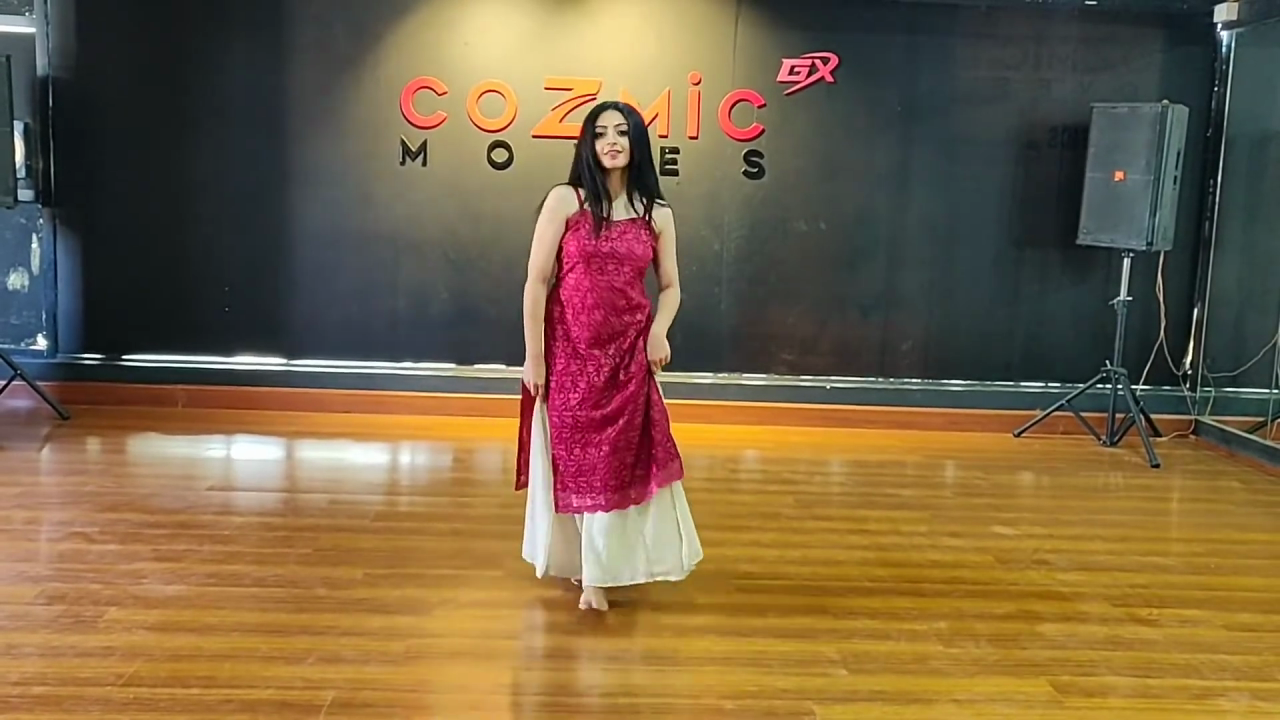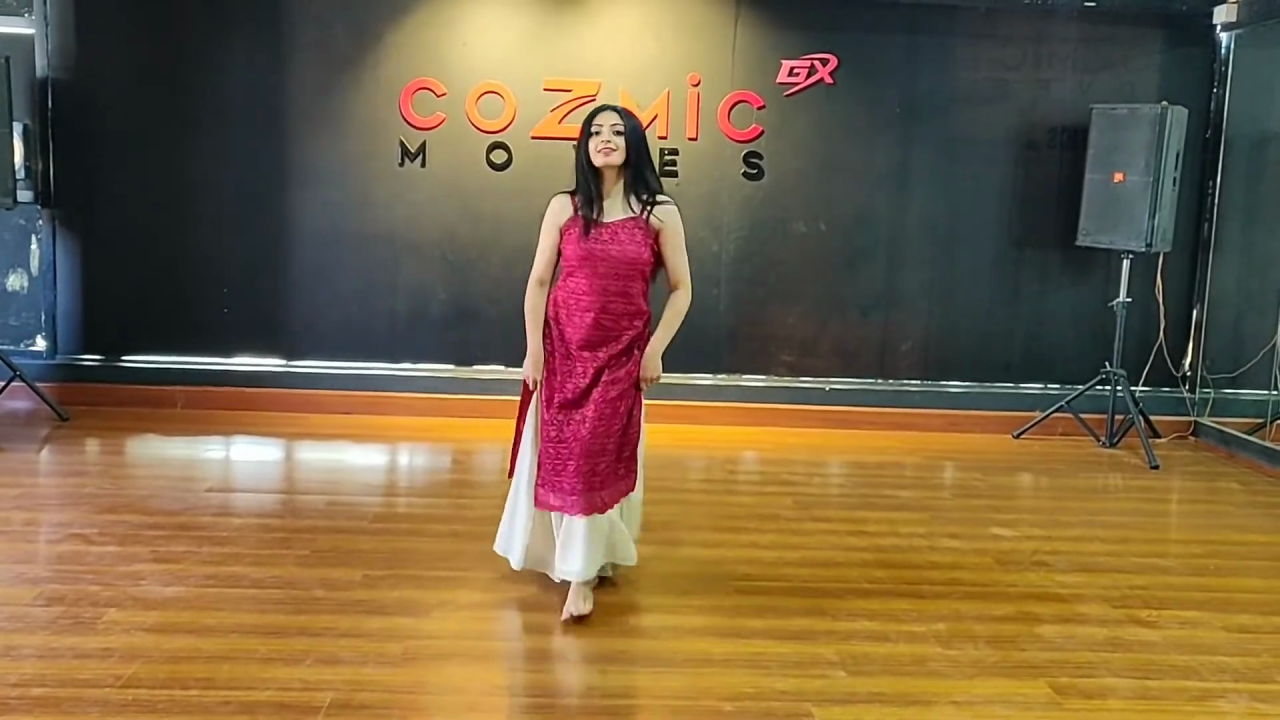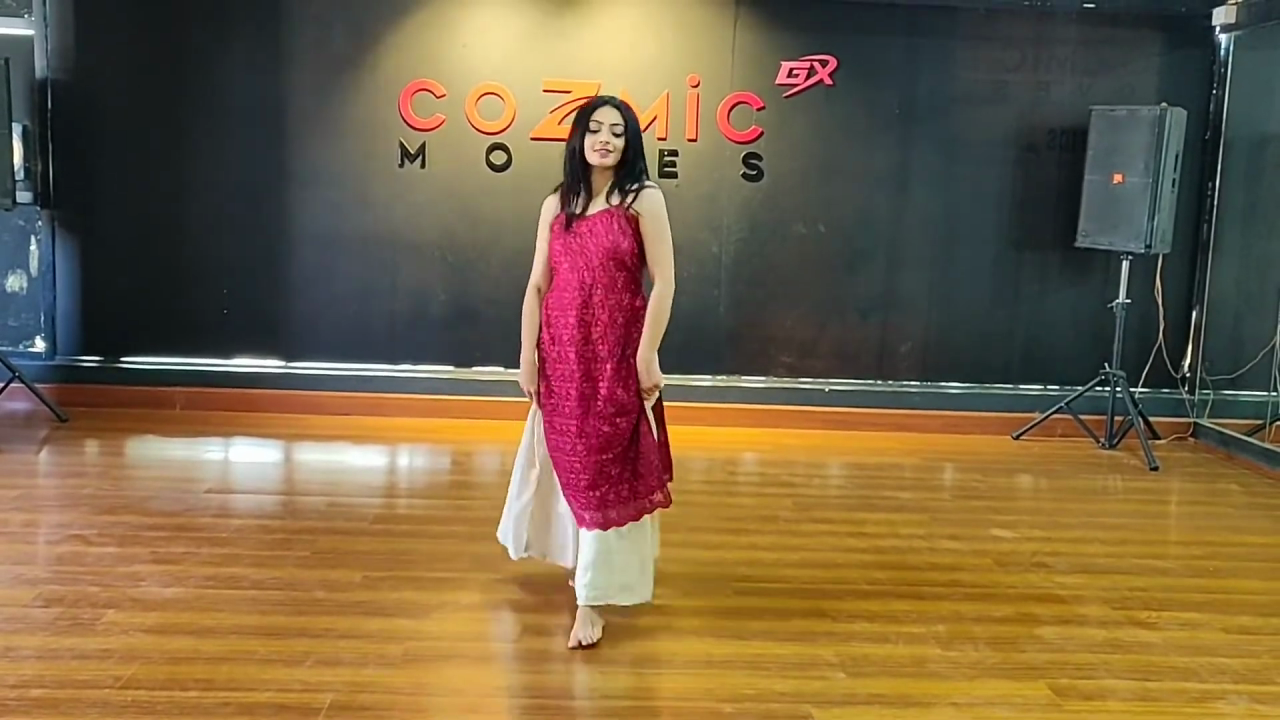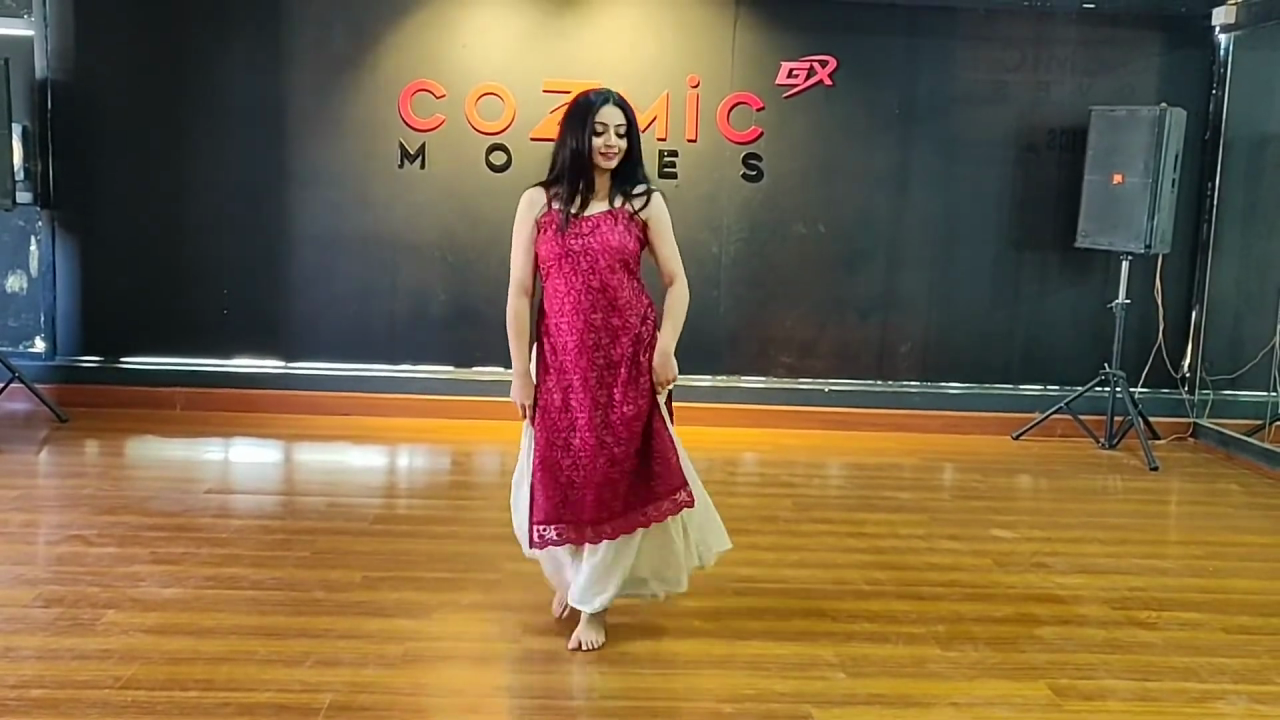
dt=0.4s
person 1, frame 1
left shoulder: (657, 213)
right shoulder: (564, 200)
left elbow: (670, 286)
right elbow: (537, 280)
left wrist: (659, 332)
right wrist: (534, 355)
left hip: (627, 354)
right hip: (568, 350)
left knee: (619, 459)
right knee: (571, 457)
left ankle: (603, 570)
right ankle: (581, 563)
person 1, frame 2
left shoulder: (659, 212)
right shoulder: (564, 207)
left elbow: (682, 288)
right elbow: (539, 282)
left wrist: (655, 350)
right wrist: (534, 350)
left hip: (621, 355)
right hip: (564, 351)
left knee: (599, 460)
right knee: (559, 457)
left ankle: (582, 576)
right ankle: (577, 559)
person 1, frame 3
left shoulder: (643, 199)
right shoulder: (556, 205)
left elbow: (664, 282)
right elbow: (538, 286)
left wrist: (647, 356)
right wrist: (527, 357)
left hip: (616, 355)
right hip: (560, 356)
left knee: (607, 472)
right knee: (568, 463)
left ankle: (591, 600)
right ankle: (587, 556)
person 1, frame 4
left shoulder: (644, 203)
right shoulder: (538, 203)
left elbow: (676, 283)
right elbow: (520, 292)
left wrist: (666, 348)
right wrist: (521, 371)
left hip: (628, 362)
right hip: (561, 363)
left knee: (616, 481)
right knee: (556, 480)
left ankle: (593, 605)
right ankle: (572, 574)
